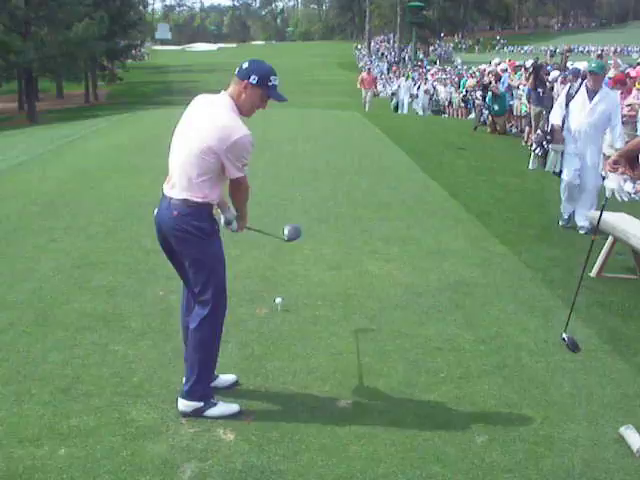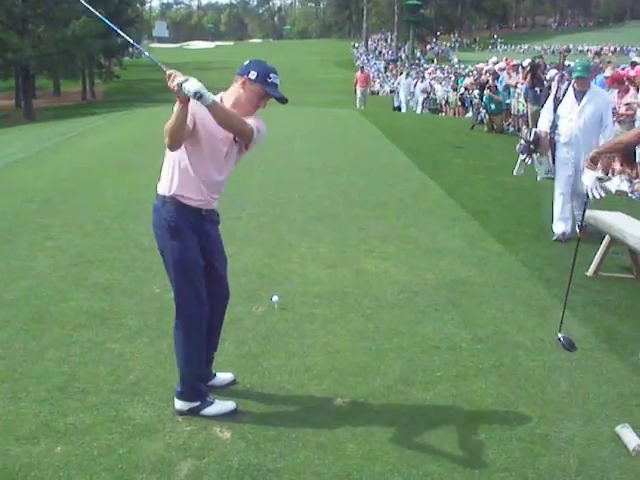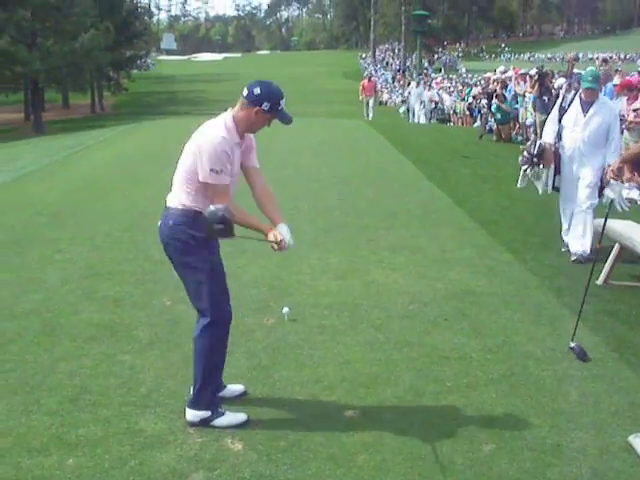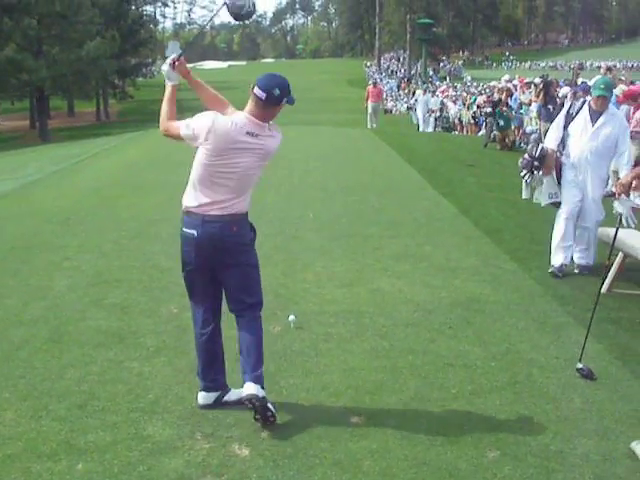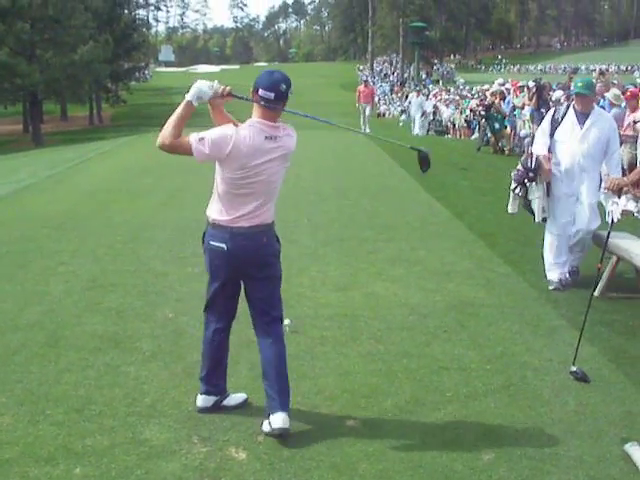
dt=0.5s
person 1, frame 1
left shoulder: (202, 102)
right shoulder: (237, 134)
right elbow: (237, 189)
right wrist: (242, 216)
left hip: (169, 211)
right hip: (192, 219)
left knee: (196, 295)
right knee: (210, 304)
left ankle: (200, 373)
right ankle: (195, 396)
person 1, frame 2
left shoulder: (253, 127)
right shoulder: (193, 105)
left elbow: (233, 128)
right elbow: (173, 143)
left wrist: (204, 96)
right wrist: (183, 99)
left hip: (206, 216)
right hip: (174, 214)
left knee: (216, 296)
right knee: (191, 305)
left ankle: (201, 372)
right ankle: (190, 395)
person 1, frame 3
left shoulder: (243, 138)
right shoulder: (218, 141)
left elbow: (258, 182)
right elbow: (221, 203)
left wrist: (279, 223)
right wrist: (265, 230)
left hip: (180, 224)
right hip: (189, 229)
left knee: (211, 306)
right knee: (214, 313)
left ankle: (209, 383)
right ankle: (201, 406)
person 1, frame 4
left shoulder: (212, 125)
right shoulder: (272, 140)
left elbow: (167, 127)
right elbow: (229, 111)
left wrist: (177, 80)
right wrist: (188, 78)
left hip: (195, 228)
right hip: (235, 231)
left knee: (205, 312)
right knee: (248, 311)
left ankle: (210, 387)
right ankle: (252, 384)
person 1, frame 5
left shoulder: (230, 140)
right shoulder: (289, 140)
left elbow: (165, 142)
left wrist: (191, 100)
right wrist: (216, 106)
left hip: (222, 240)
right hip: (263, 241)
left knee: (217, 318)
right knee: (269, 327)
left ankle: (211, 393)
right ankle: (278, 411)
person 2, frame 1
left shoulder: (611, 98)
left elbow: (616, 124)
right elbow: (559, 108)
left wrist: (619, 149)
right wrist: (556, 127)
left hip: (593, 146)
right hip: (571, 142)
left knee: (589, 185)
right knee: (569, 179)
left ankle: (583, 221)
right ankle: (567, 211)
person 2, frame 2
left shoulder: (601, 97)
left elbow: (607, 125)
right elbow: (547, 113)
right wrist: (543, 133)
left hip: (587, 150)
right hip: (564, 147)
left knee: (582, 188)
right knee: (562, 188)
left ankle: (580, 218)
right ankle: (561, 229)
person 2, frame 3
left shoulder: (609, 109)
right shoulder: (566, 101)
left elbow: (613, 140)
right elbow: (552, 124)
left wrist: (612, 165)
right wrist: (548, 146)
left hip: (592, 163)
right hip: (567, 161)
left knee: (584, 204)
right knee: (568, 203)
left ankle: (579, 248)
right ankle: (569, 239)
person 2, frame 4
left shoulder: (618, 120)
left elbow: (624, 152)
right elbow: (556, 131)
right wrist: (550, 155)
left hip: (596, 176)
right hip: (570, 170)
left knee: (589, 219)
right knee: (567, 214)
left ankle: (583, 259)
right ankle: (559, 260)
person 2, frame 5
left shoulder: (605, 121)
right shoulder: (557, 114)
left elbow: (612, 154)
right elbow: (540, 137)
left wrist: (615, 181)
right wrist: (544, 160)
left hip: (588, 181)
right hip: (560, 180)
left knee: (584, 226)
right knee: (558, 227)
left ankle: (573, 263)
right ankle: (556, 273)
